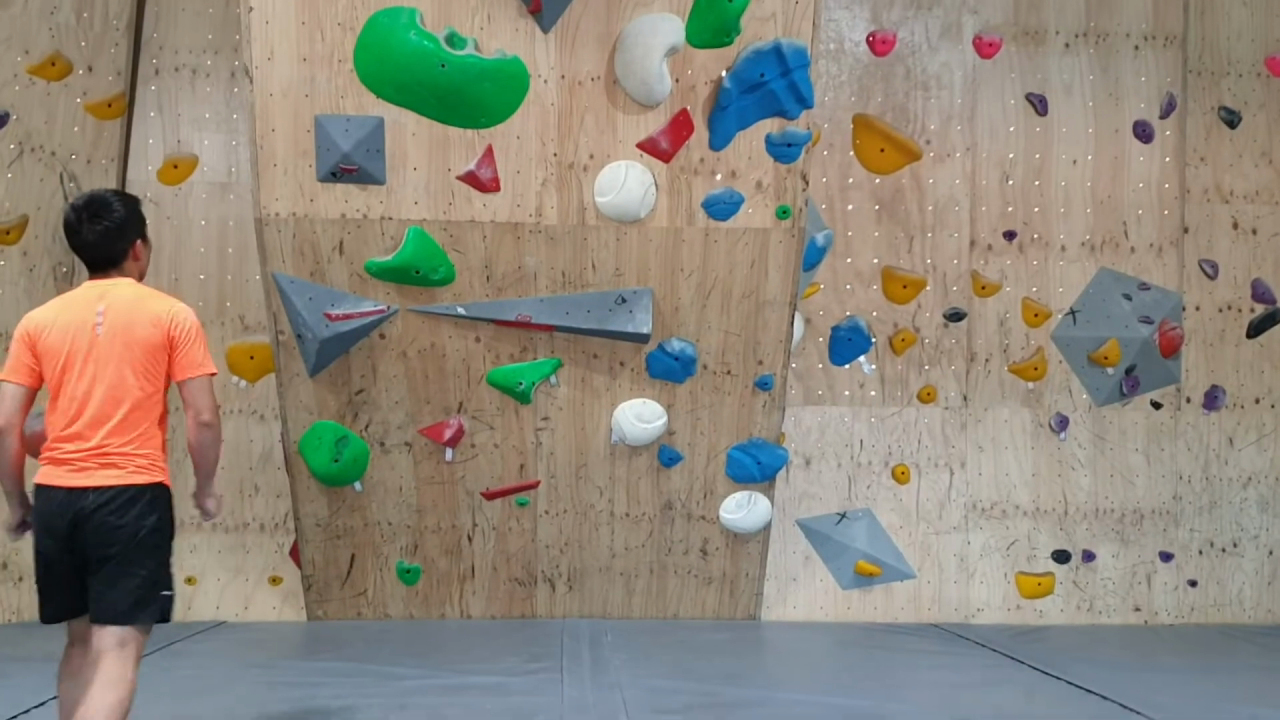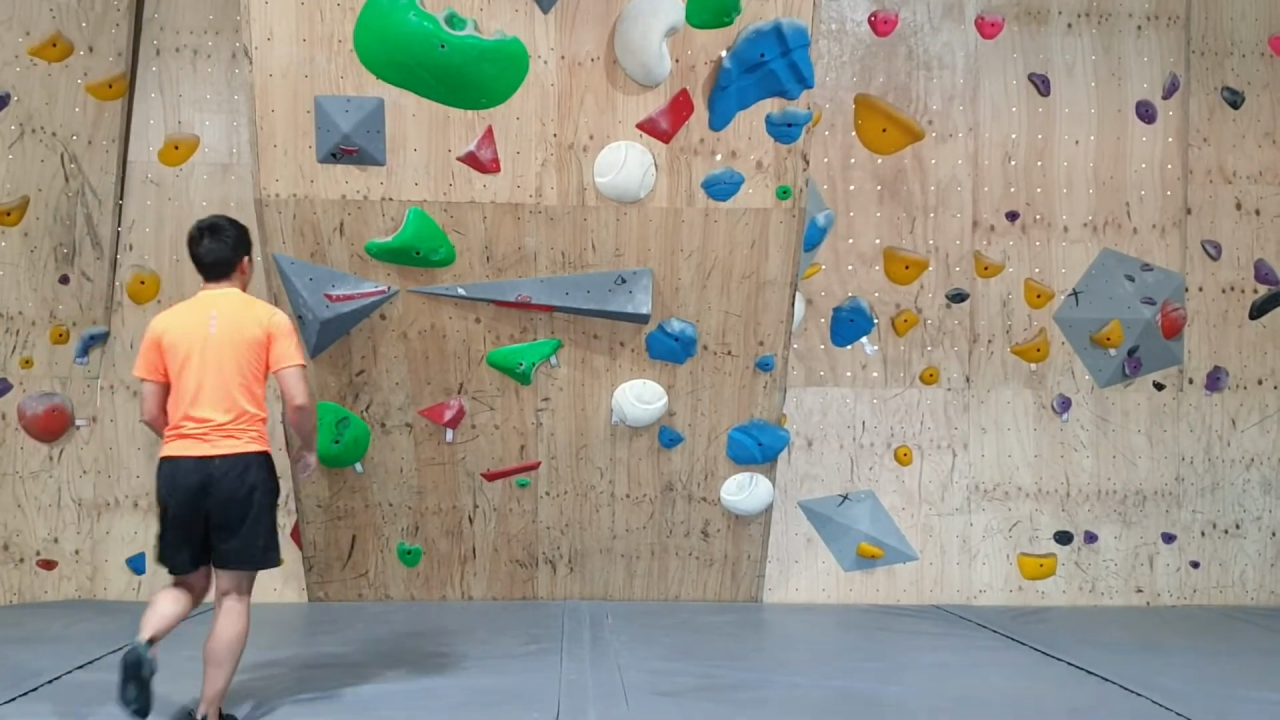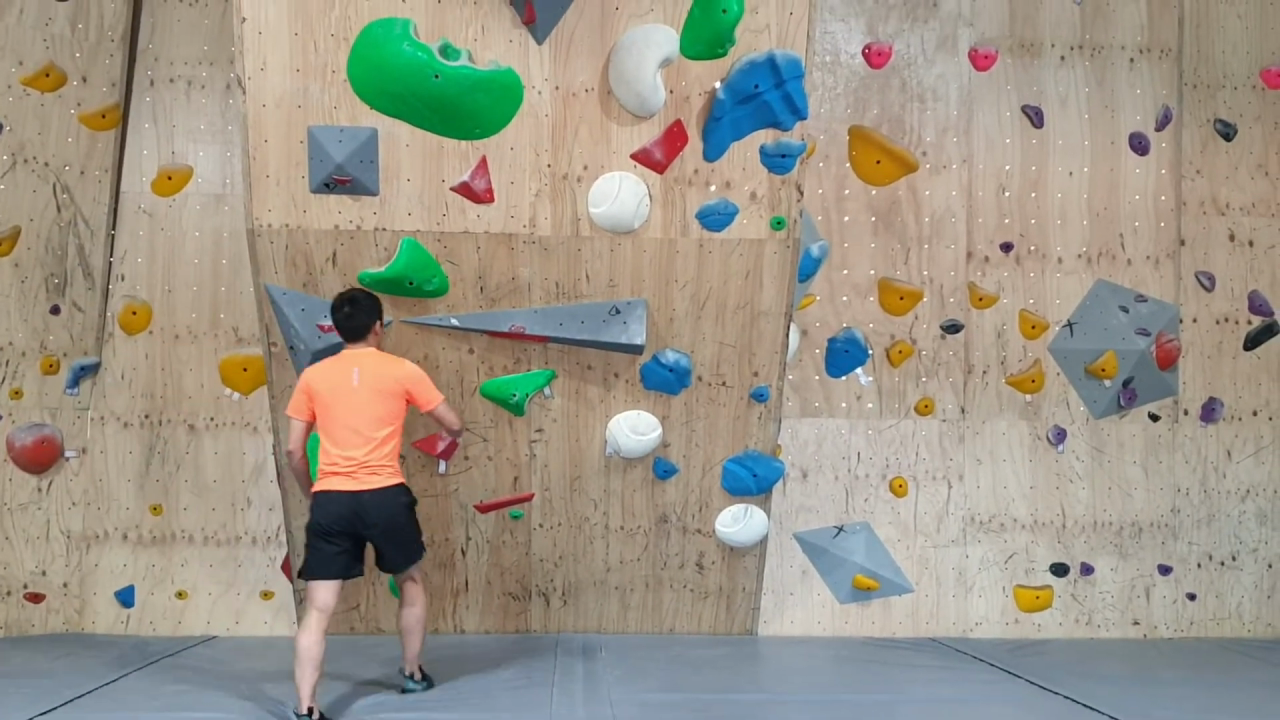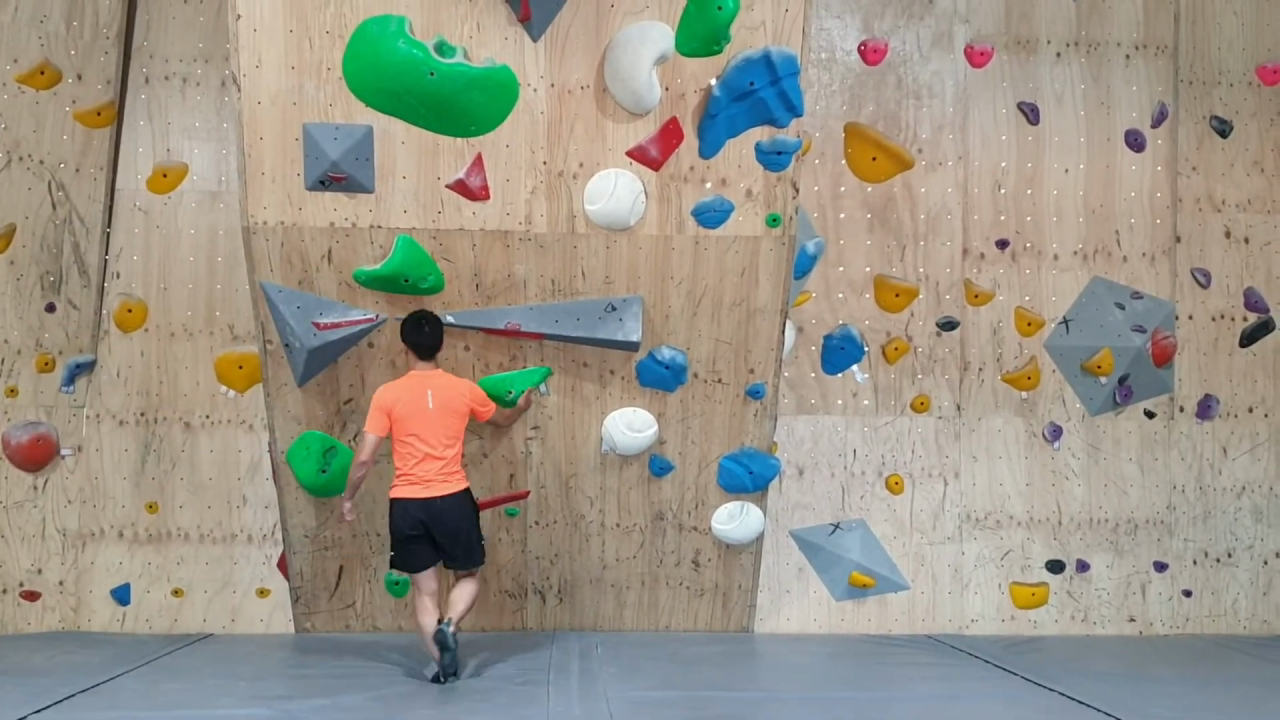
dt=1s
person 1, frame 1
right shoulder: (171, 314)
right elbow: (204, 419)
right wrist: (206, 489)
left hip: (57, 498)
right hip: (132, 497)
left knee: (81, 644)
right knee: (117, 654)
person 1, frame 2
left shoulder: (164, 323)
right shoulder: (269, 318)
left elbow: (151, 413)
right elbow: (299, 401)
right wrist: (306, 449)
left hip: (178, 468)
right hip: (243, 466)
left knee: (187, 584)
right knee: (234, 594)
left ankle: (143, 646)
person 1, frame 3
left shoulder: (313, 376)
right shoulder: (402, 371)
left elbow: (293, 448)
right elbow: (453, 425)
left wrist: (309, 493)
right wrist: (455, 429)
left hip: (330, 499)
right hip: (384, 496)
left knee: (318, 610)
right knee: (411, 581)
right ankle: (412, 673)
person 1, frame 4
left shoulder: (388, 394)
right shoulder: (464, 389)
left elbow: (365, 458)
right elbow: (502, 419)
left wrist: (348, 497)
right wrist: (521, 407)
left hip: (406, 505)
right hip: (452, 500)
left knee: (424, 590)
right knee: (468, 577)
left ankle: (444, 668)
right ankle: (448, 626)
